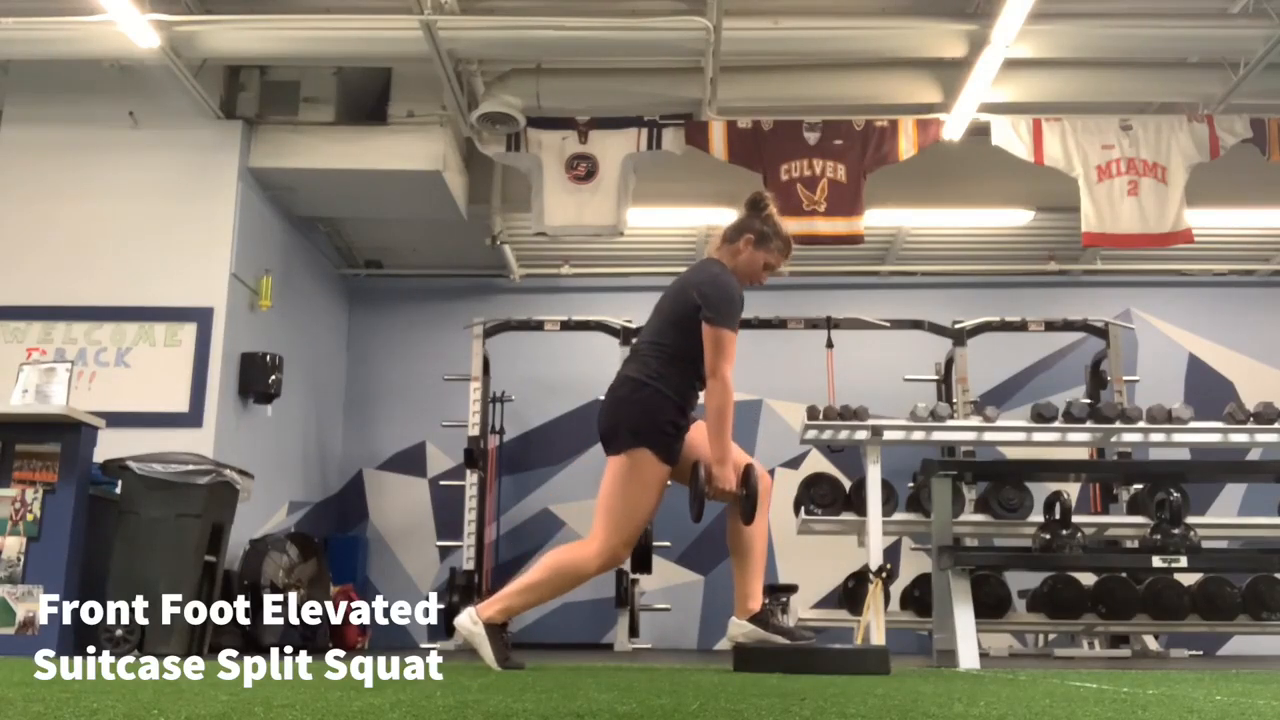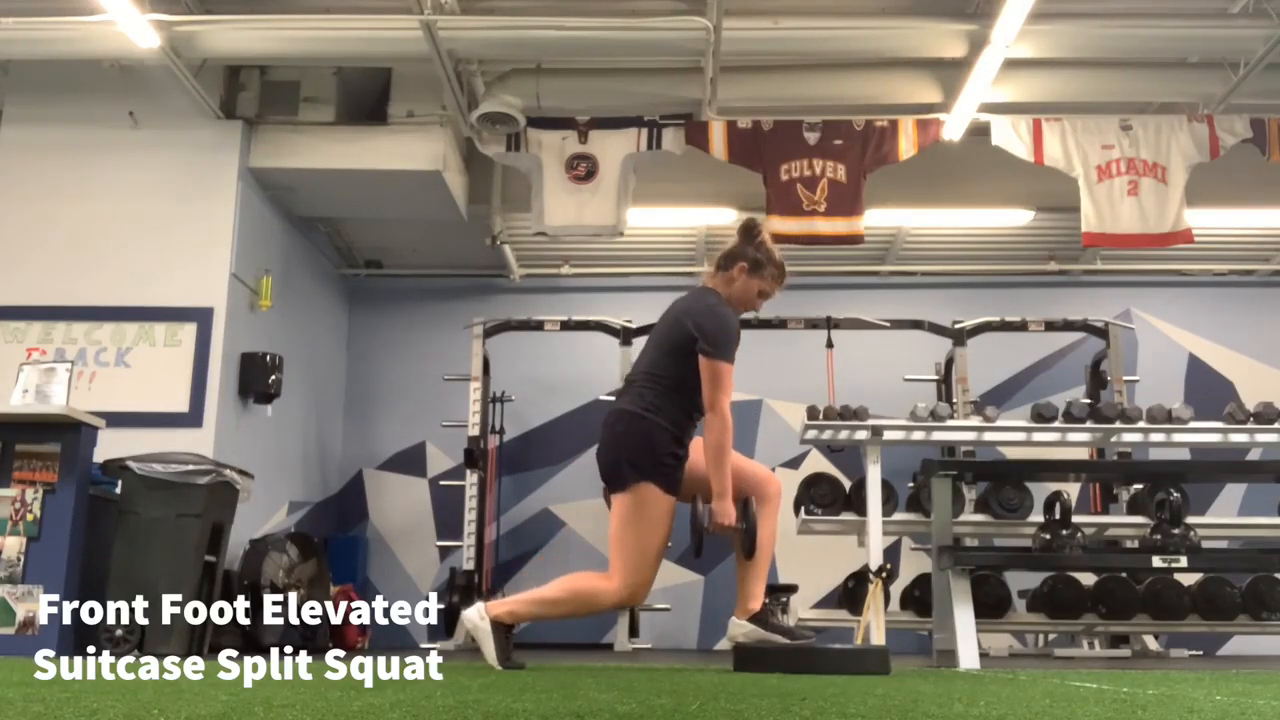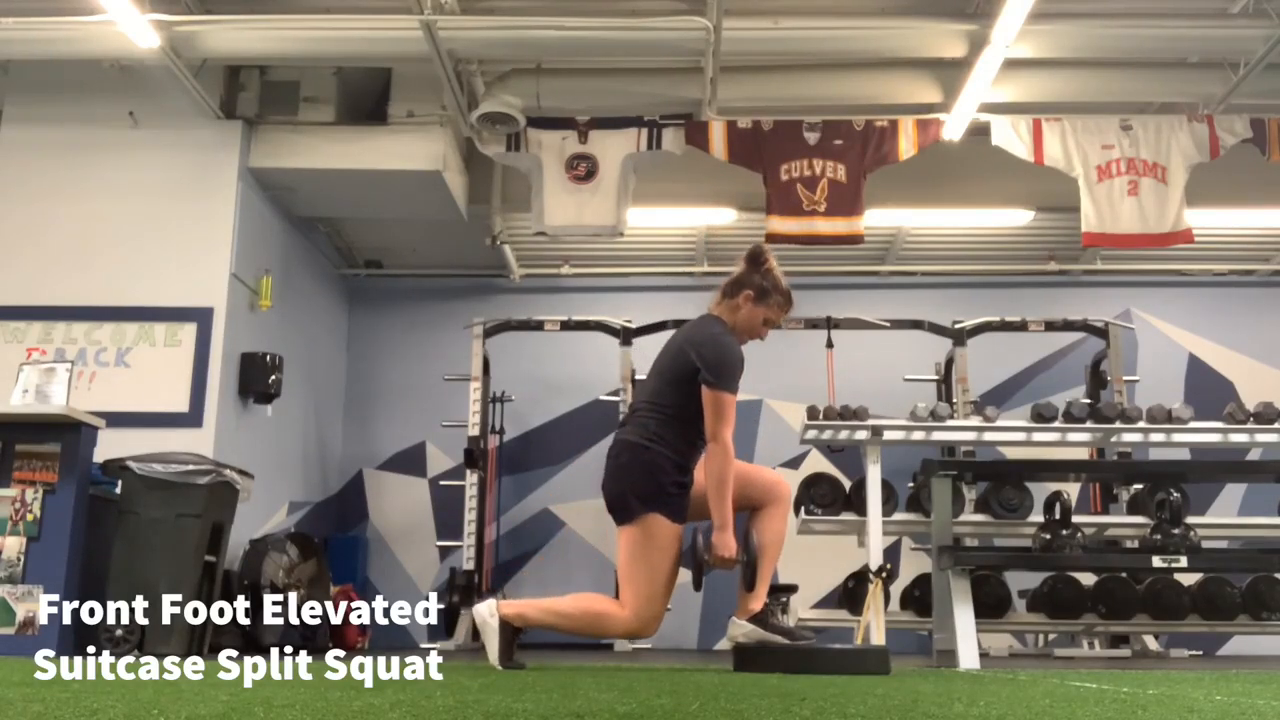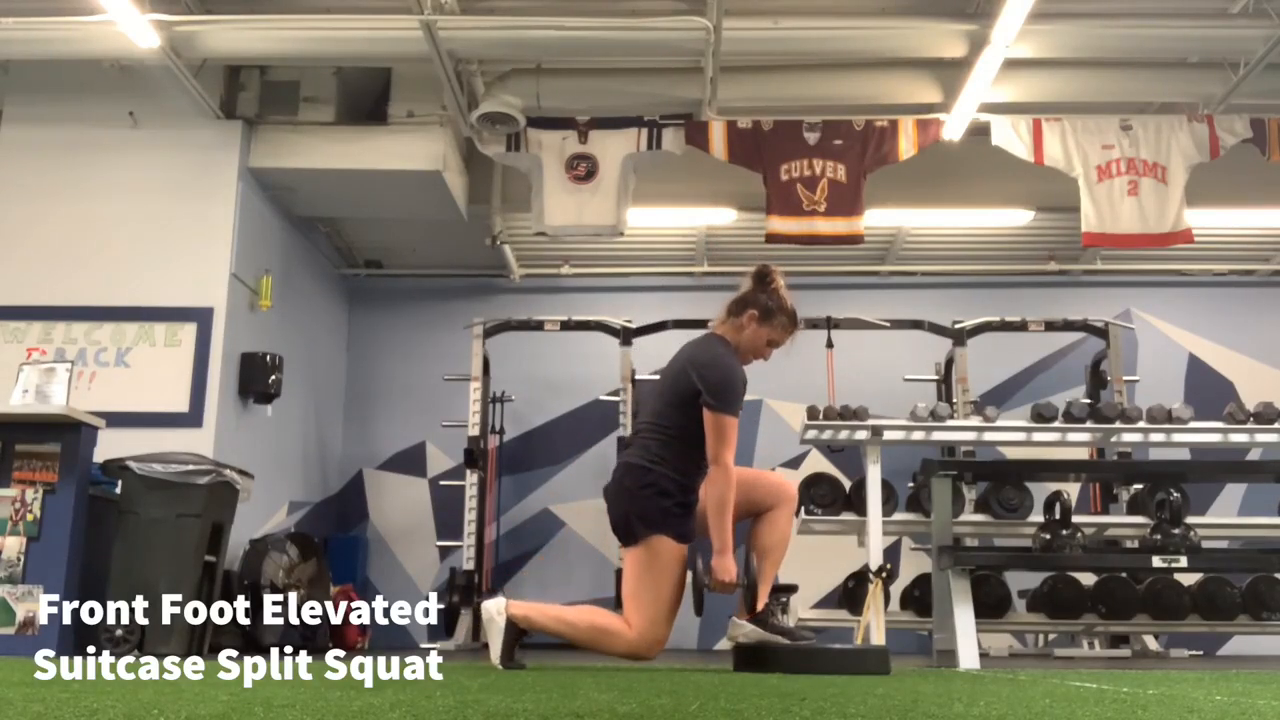
dt=0.4s
person 1, frame 1
left shoulder: (705, 277)
right shoulder: (723, 288)
right elbow: (719, 378)
right wrist: (721, 462)
left hip: (657, 413)
right hip: (644, 414)
left knee: (757, 484)
right knee: (607, 549)
left ankle: (750, 615)
right ankle: (487, 616)
person 1, frame 2
left shoulder: (697, 305)
right shoulder: (719, 319)
right elbow: (717, 412)
right wrist: (722, 498)
left hip: (651, 439)
right hip: (642, 445)
left knee: (764, 487)
right knee: (626, 589)
left ankle: (751, 614)
right ankle: (495, 614)
person 1, frame 3
left shoulder: (702, 332)
right shoulder: (723, 349)
right elbow: (719, 443)
right wrist: (723, 529)
left hip: (658, 467)
right hip: (648, 475)
left knee: (775, 491)
right knee: (638, 620)
left ankle: (752, 615)
right ankle: (505, 613)
person 1, frame 4
left shoulder: (706, 351)
right shoulder: (724, 370)
right elbow: (720, 466)
right wrist: (723, 552)
left hip: (663, 487)
right hip: (652, 497)
left knee: (781, 494)
right knee: (643, 641)
left ankle: (754, 615)
right ankle: (512, 612)
